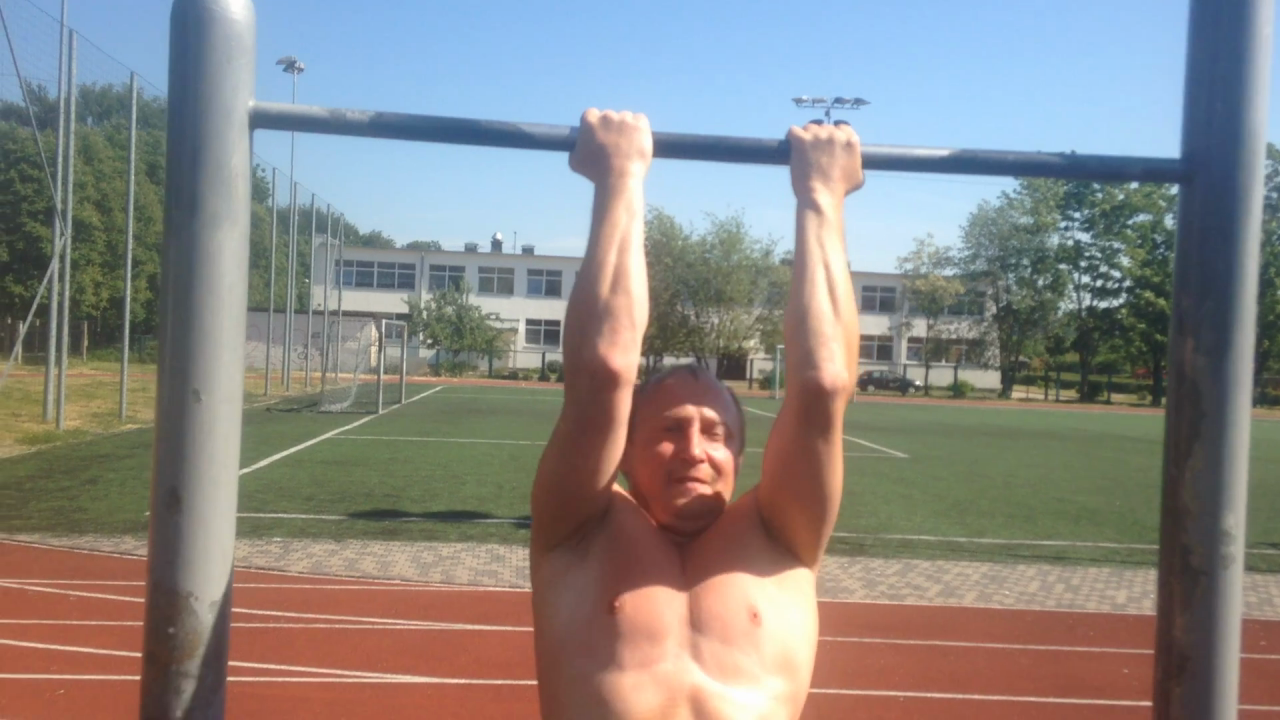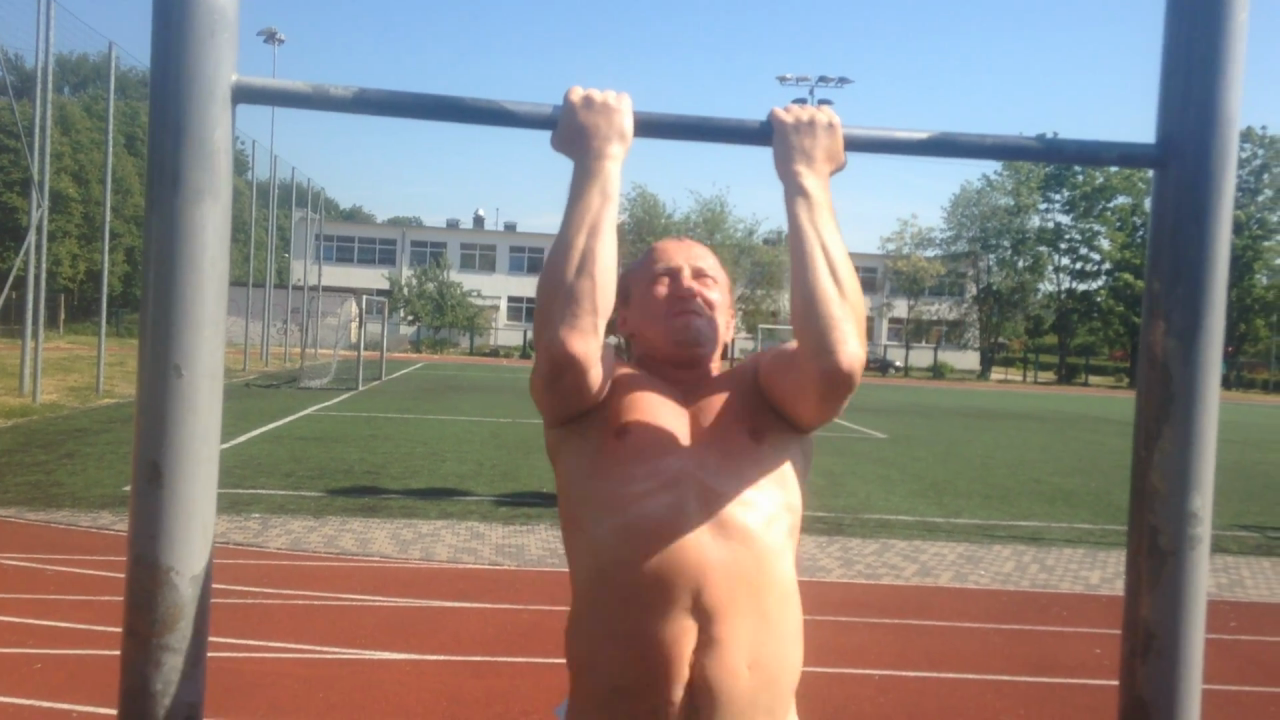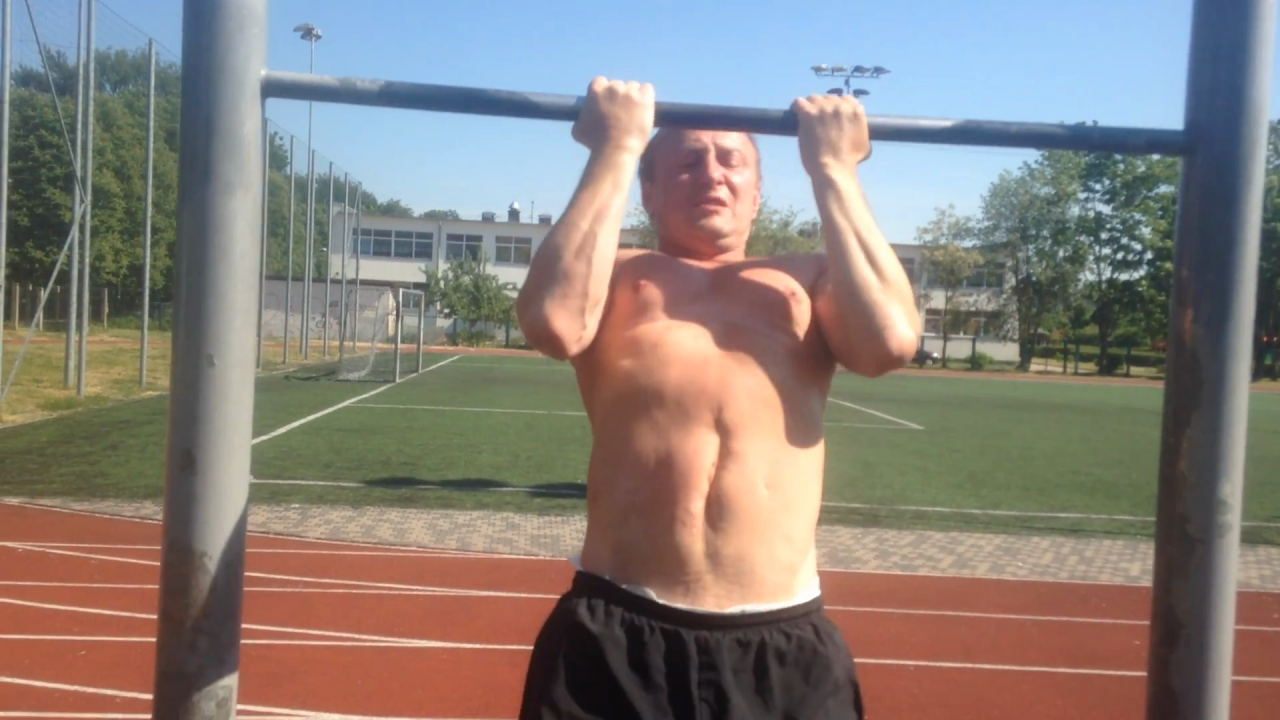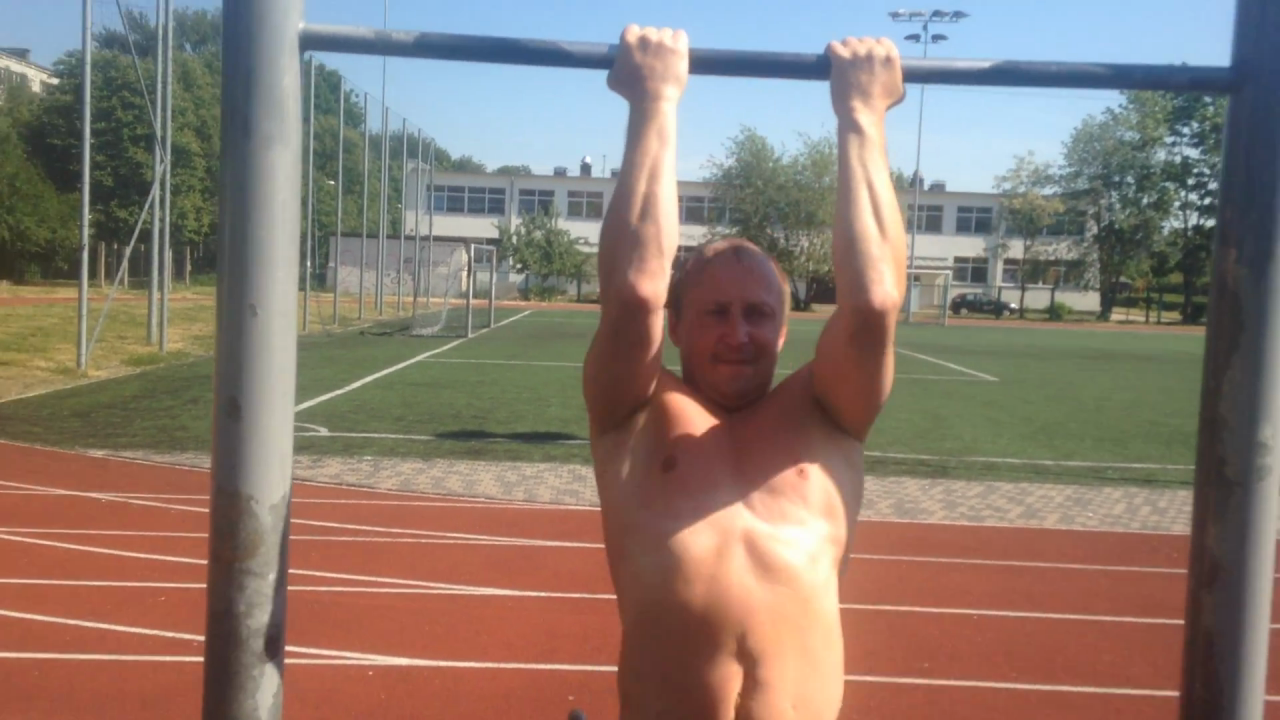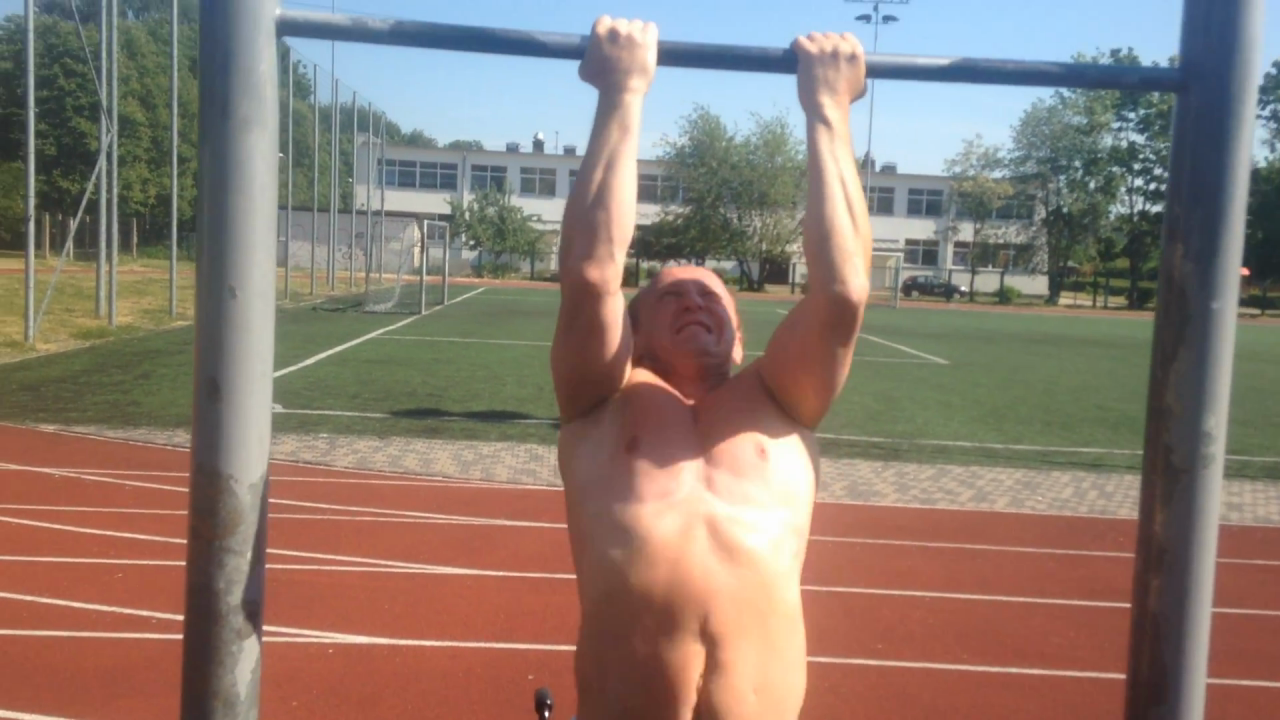
dt=1s
person 1, frame 1
left shoulder: (774, 549)
right shoulder: (582, 541)
left elbow: (823, 381)
right elbow: (603, 370)
left wrist: (820, 195)
right wrist: (622, 178)
person 1, frame 2
left shoulder: (765, 397)
right shoulder: (593, 406)
left elbow: (840, 355)
right elbow: (567, 343)
left wrist: (806, 178)
right wrist: (601, 160)
person 1, frame 3
left shoulder: (806, 280)
right shoulder: (613, 275)
left elbow: (891, 340)
right elbow: (553, 322)
left wrist: (832, 167)
right wrist: (617, 147)
right hip: (614, 638)
person 1, frame 4
left shoulder: (824, 420)
right shoulder: (639, 419)
left elbow: (876, 299)
right elbow: (635, 290)
left wrist: (861, 116)
right wrist: (656, 102)
person 1, frame 5
left shoulder: (774, 414)
right shoulder: (609, 410)
left elbow: (842, 292)
right elbow: (592, 275)
left wrist: (827, 111)
right wrist: (623, 94)
